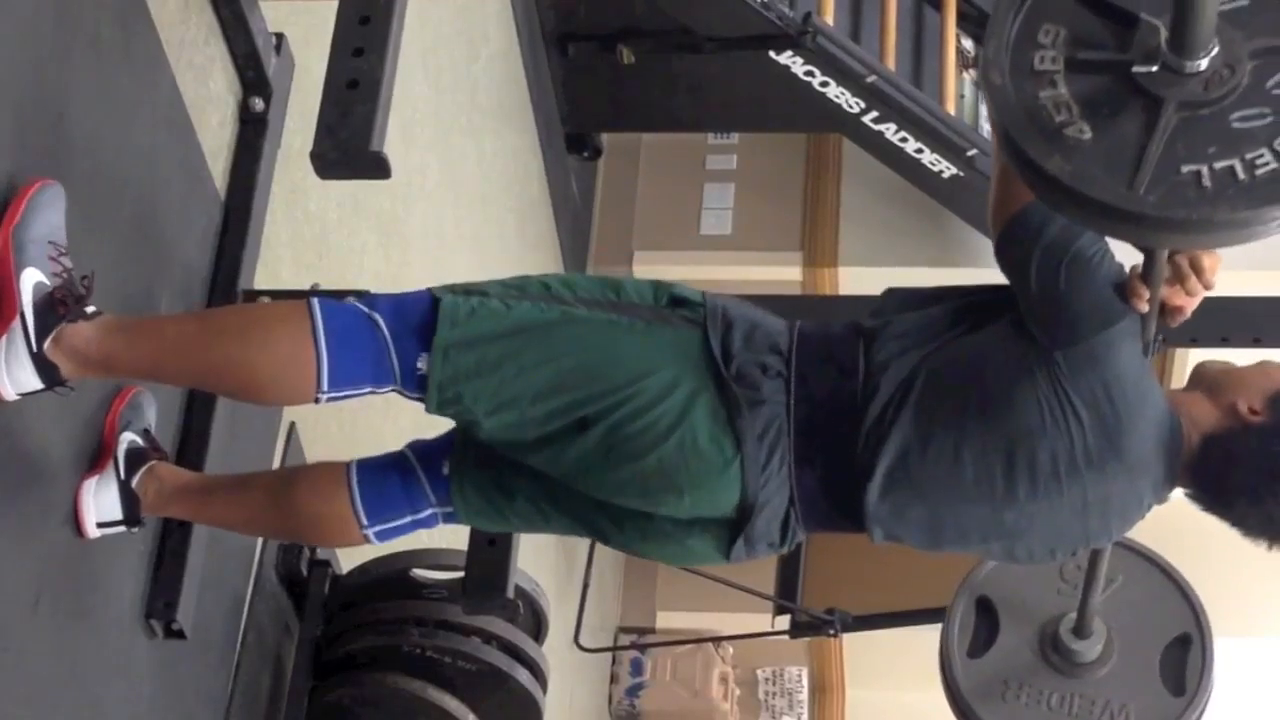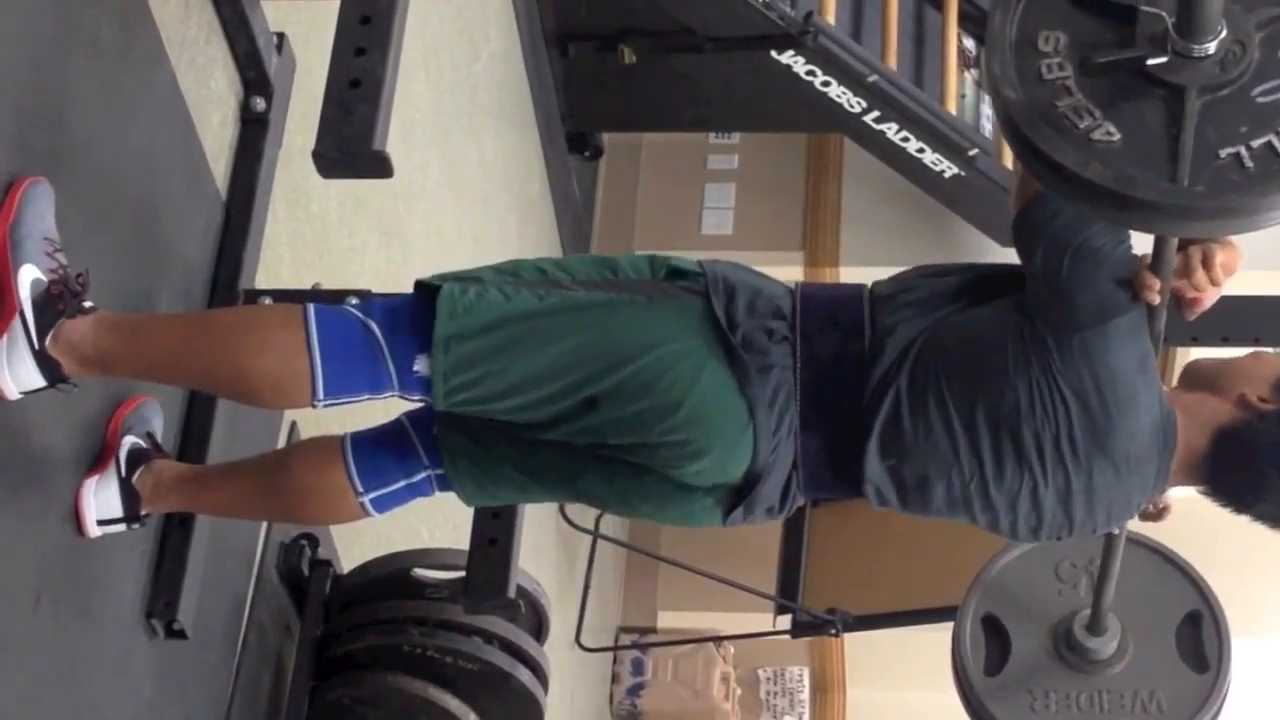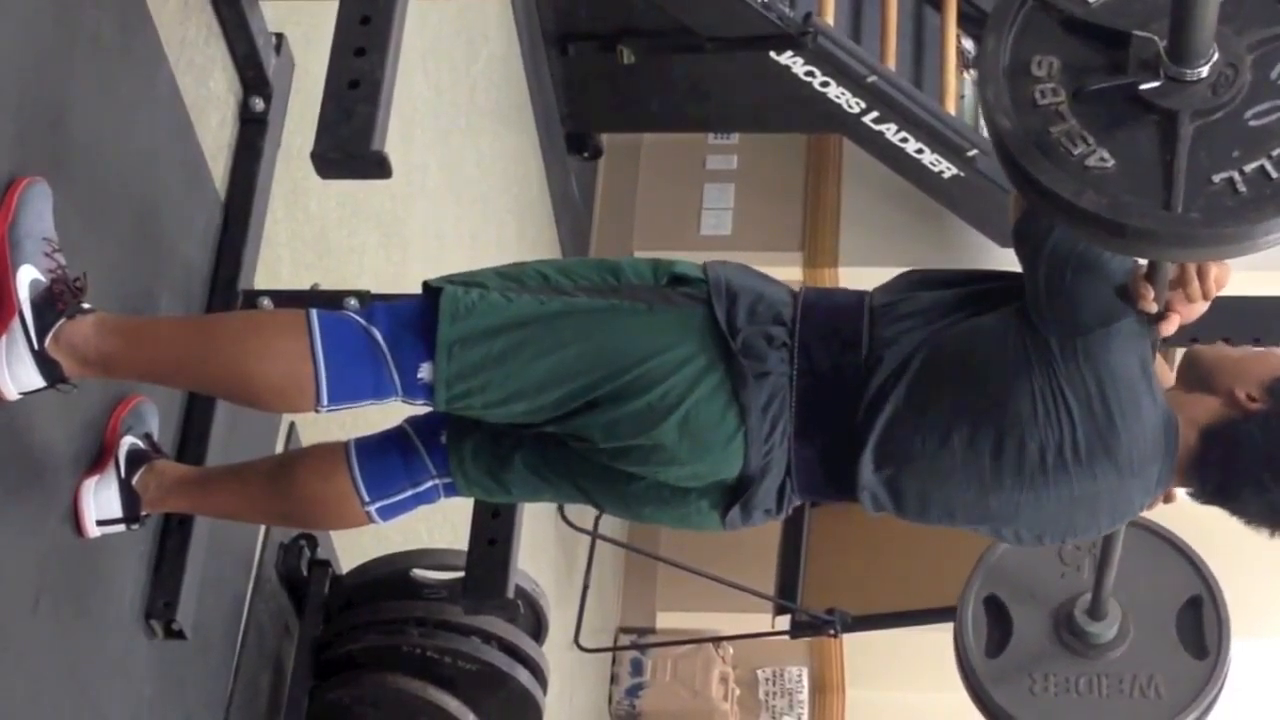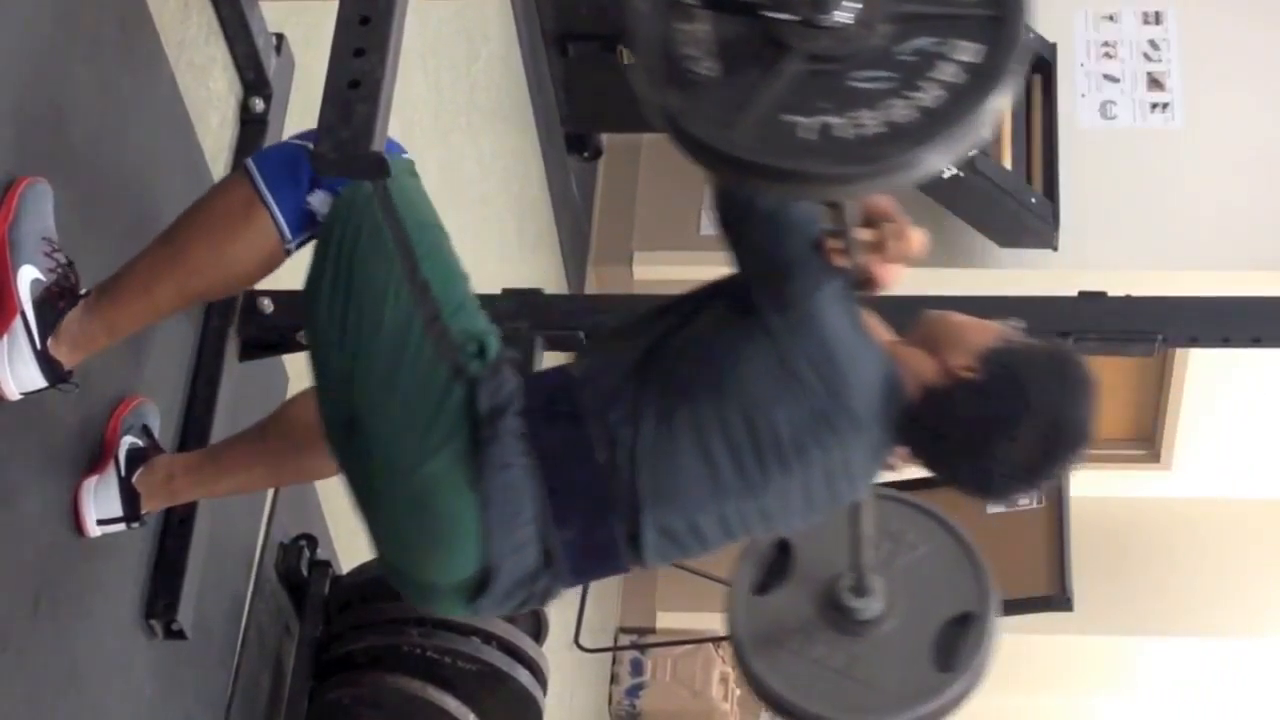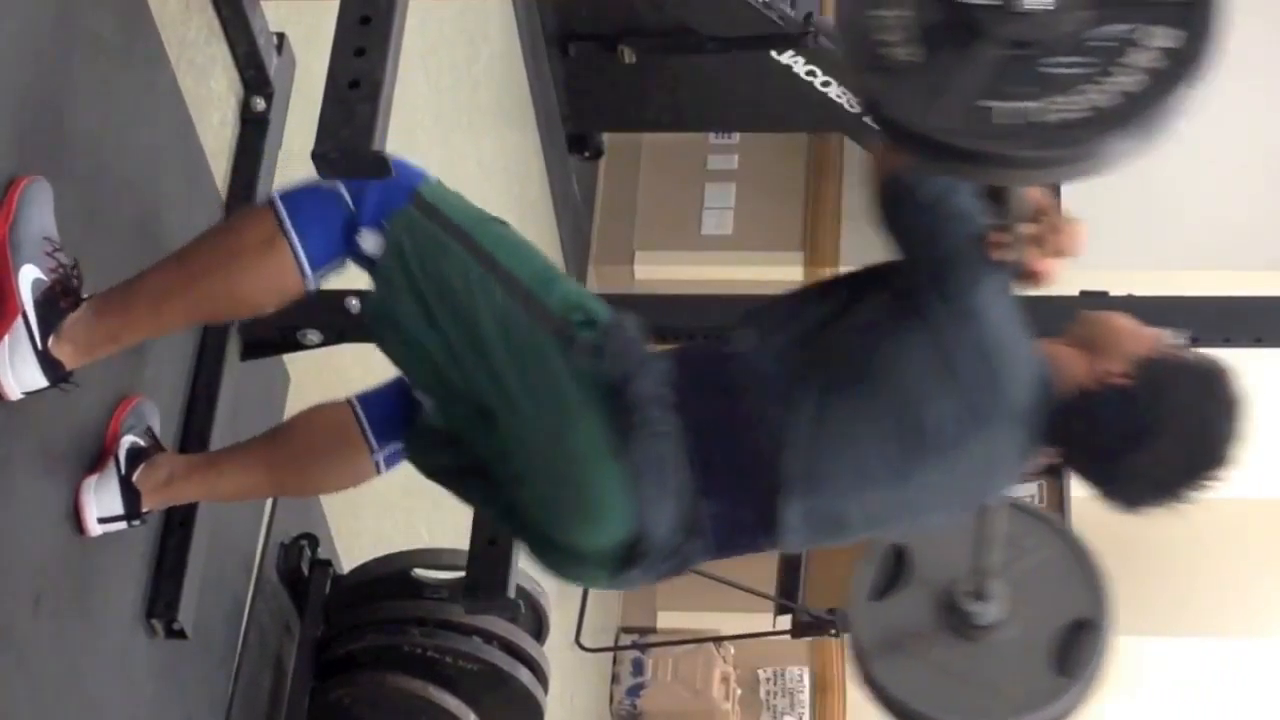
dt=1s
person 1, frame 1
left shoulder: (1101, 368)
right shoulder: (1109, 507)
left elbow: (1023, 180)
left hip: (719, 402)
right hip: (733, 502)
left knee: (362, 339)
right knee: (401, 493)
right ankle: (148, 488)
person 1, frame 2
left shoulder: (1105, 364)
right shoulder: (1108, 495)
left elbow: (1048, 168)
right wrist: (1173, 281)
left hip: (724, 368)
right hip: (745, 467)
left knee: (365, 349)
right knee: (400, 461)
right ankle: (149, 485)
person 1, frame 3
left shoulder: (1104, 374)
right shoulder: (1117, 492)
left elbow: (1048, 211)
left wrist: (1142, 304)
right wrist: (1160, 300)
left hip: (717, 365)
right hip: (736, 470)
left knee: (374, 354)
right knee: (426, 460)
right ankle: (149, 484)
person 1, frame 4
left shoulder: (821, 341)
right shoulder: (855, 459)
left elbow: (747, 183)
right wrist: (861, 258)
left hip: (451, 487)
right hip: (486, 563)
left knee: (345, 162)
right knee: (379, 394)
right ankle: (151, 480)
person 1, frame 5
left shoulder: (982, 331)
right shoulder: (996, 449)
left elbow: (899, 170)
right wrist: (1015, 242)
left hip: (619, 431)
right hip: (624, 522)
left knee: (377, 203)
right knee: (416, 406)
right ankle: (153, 480)
